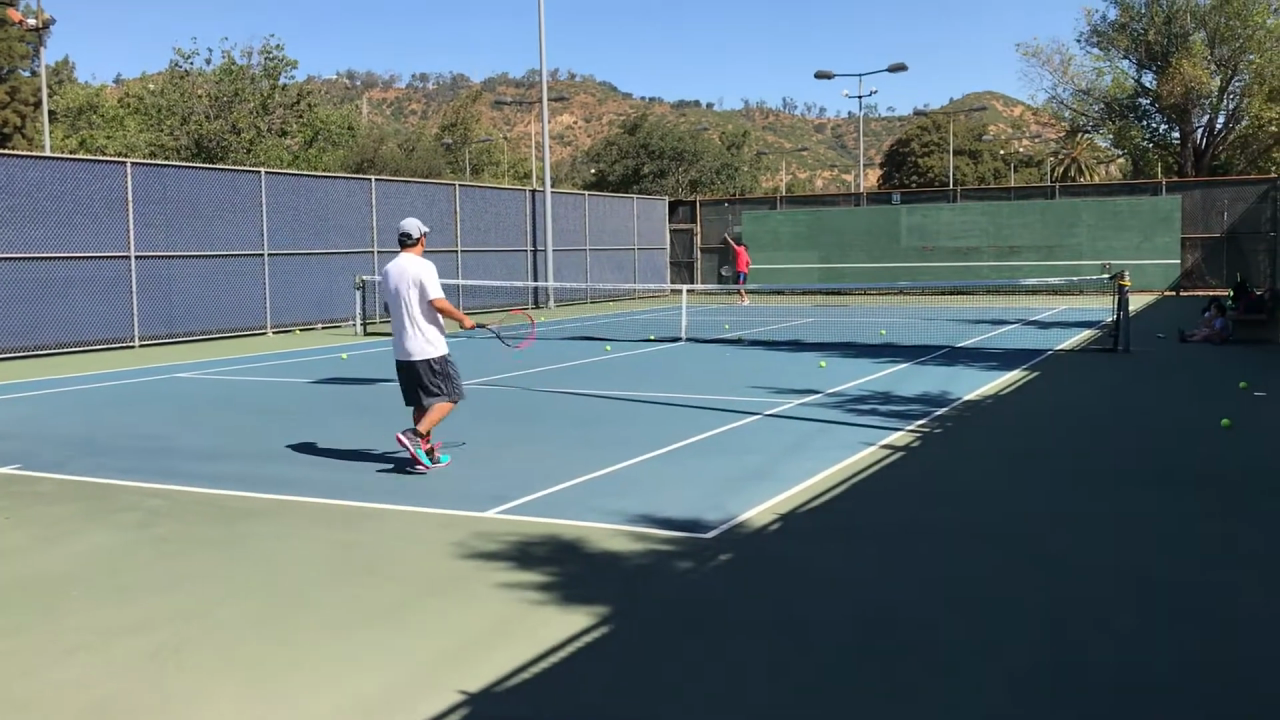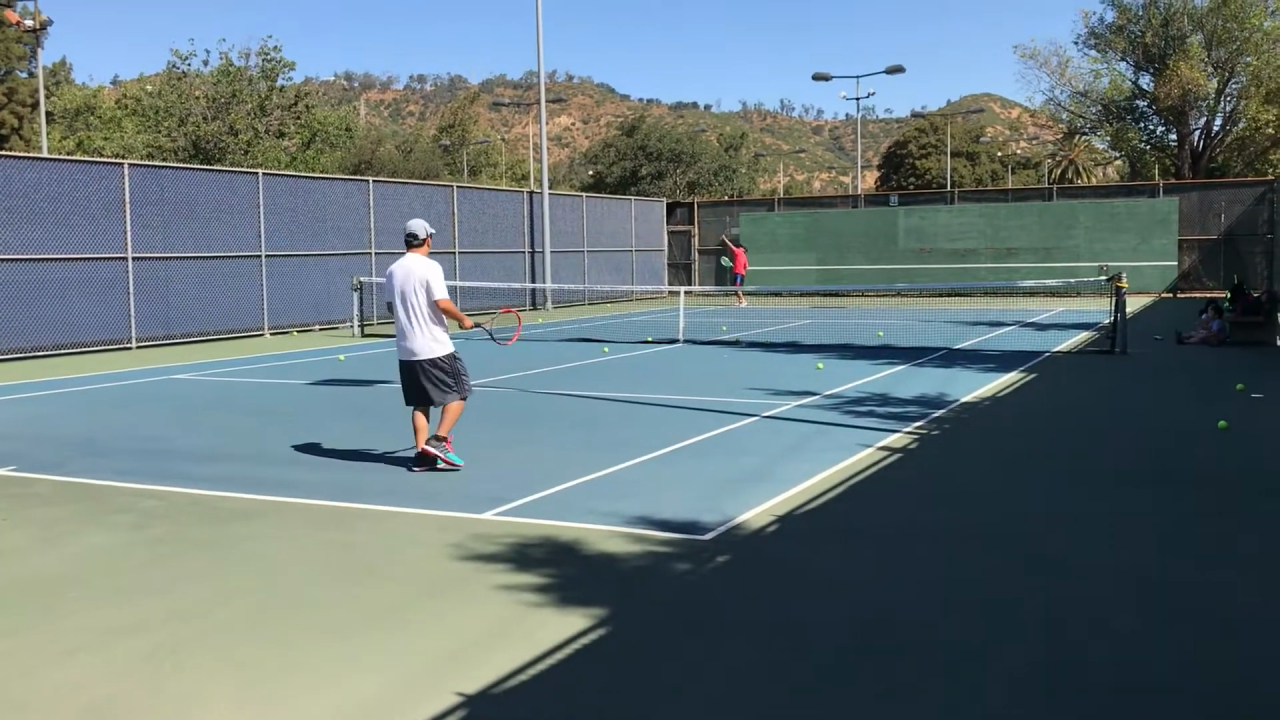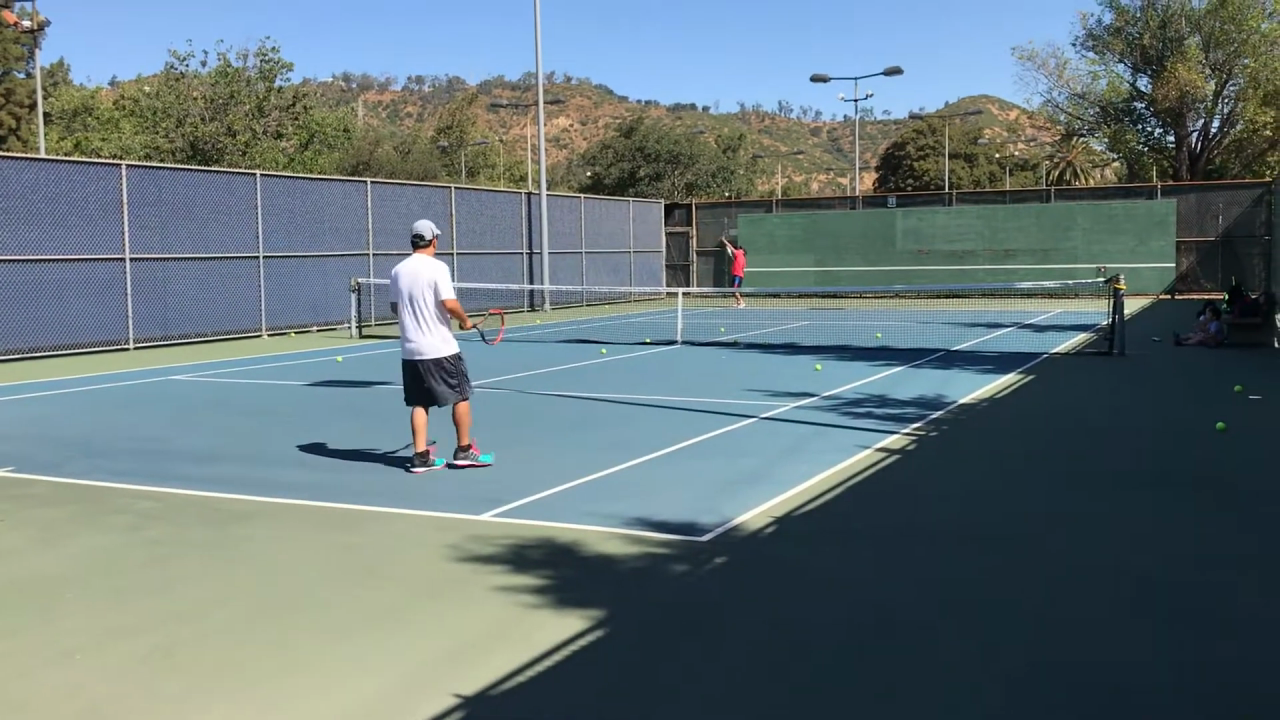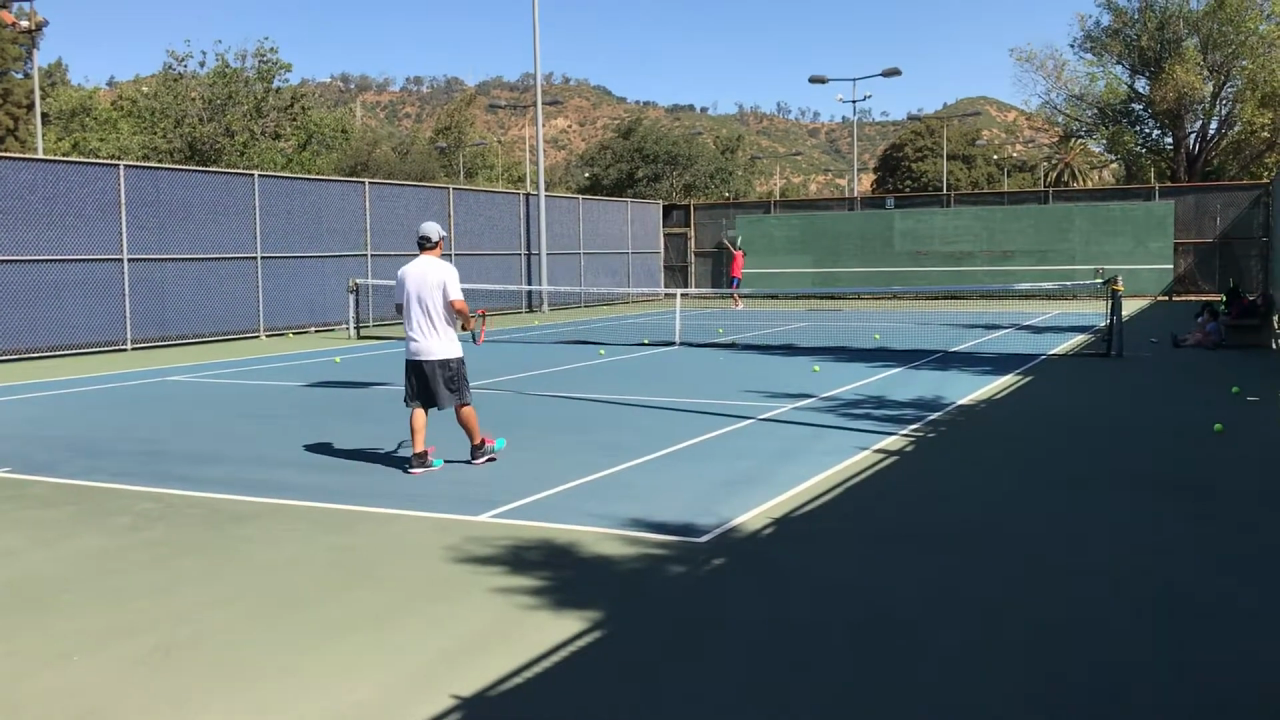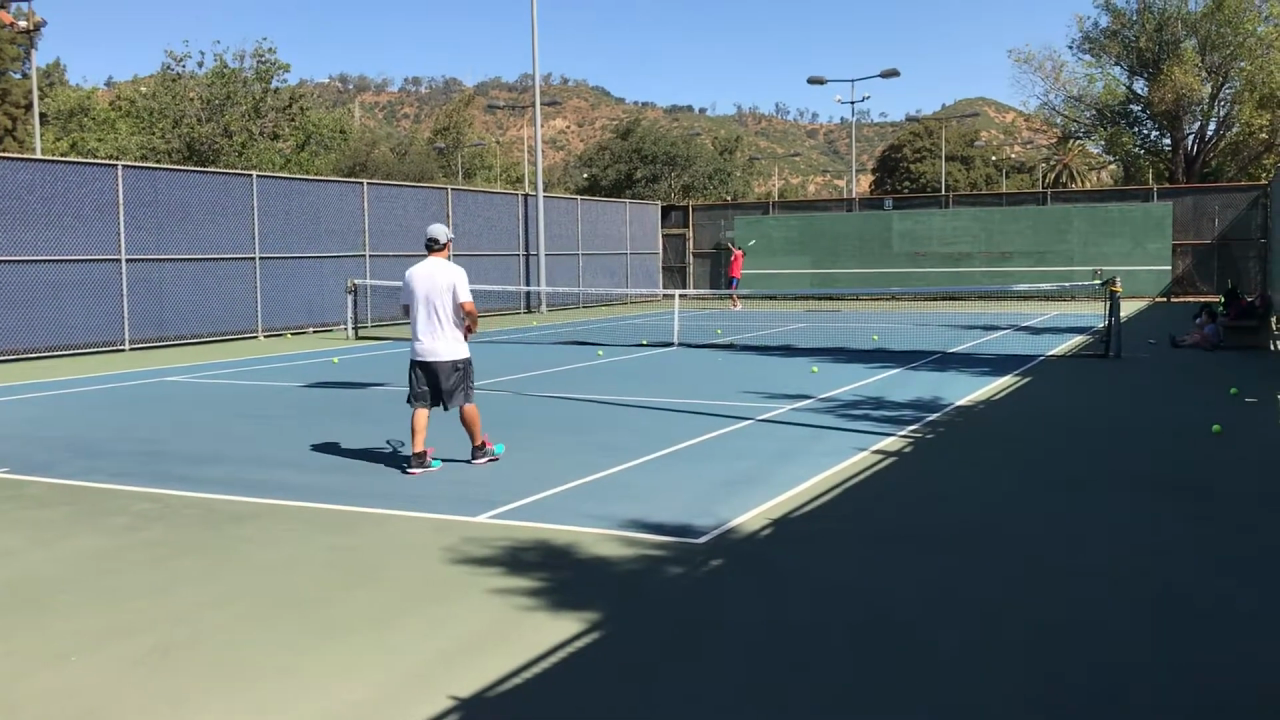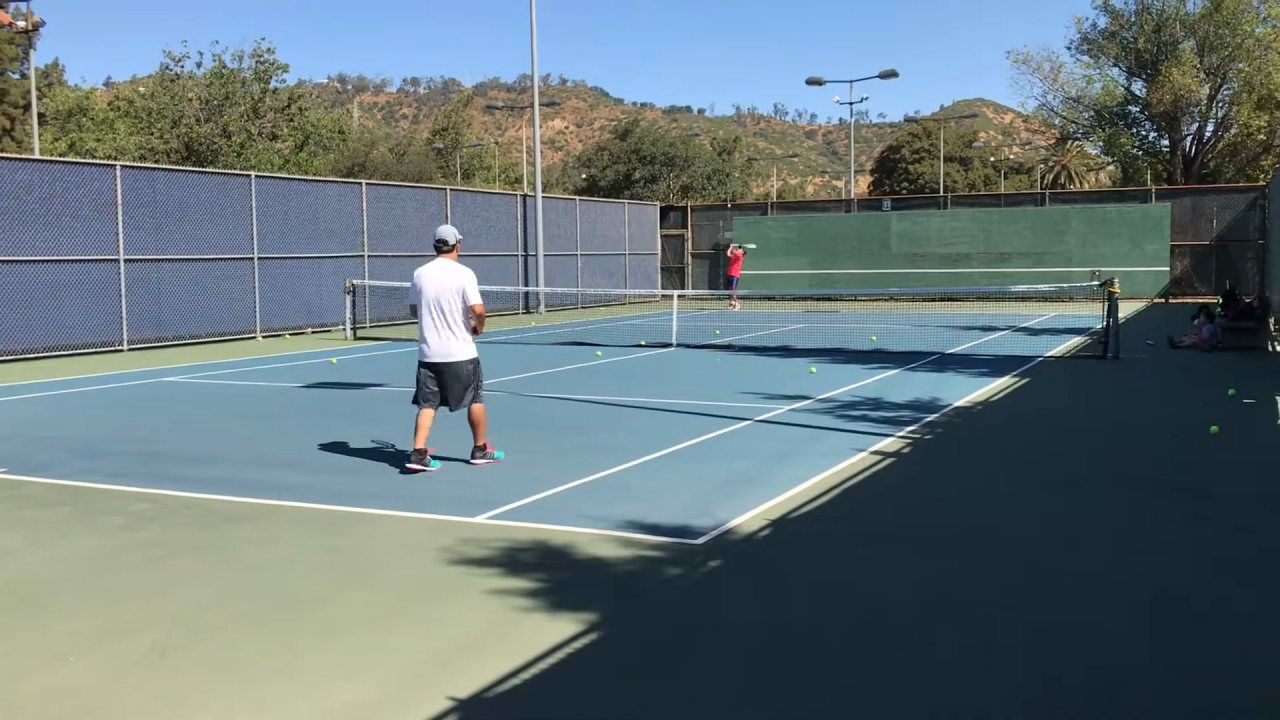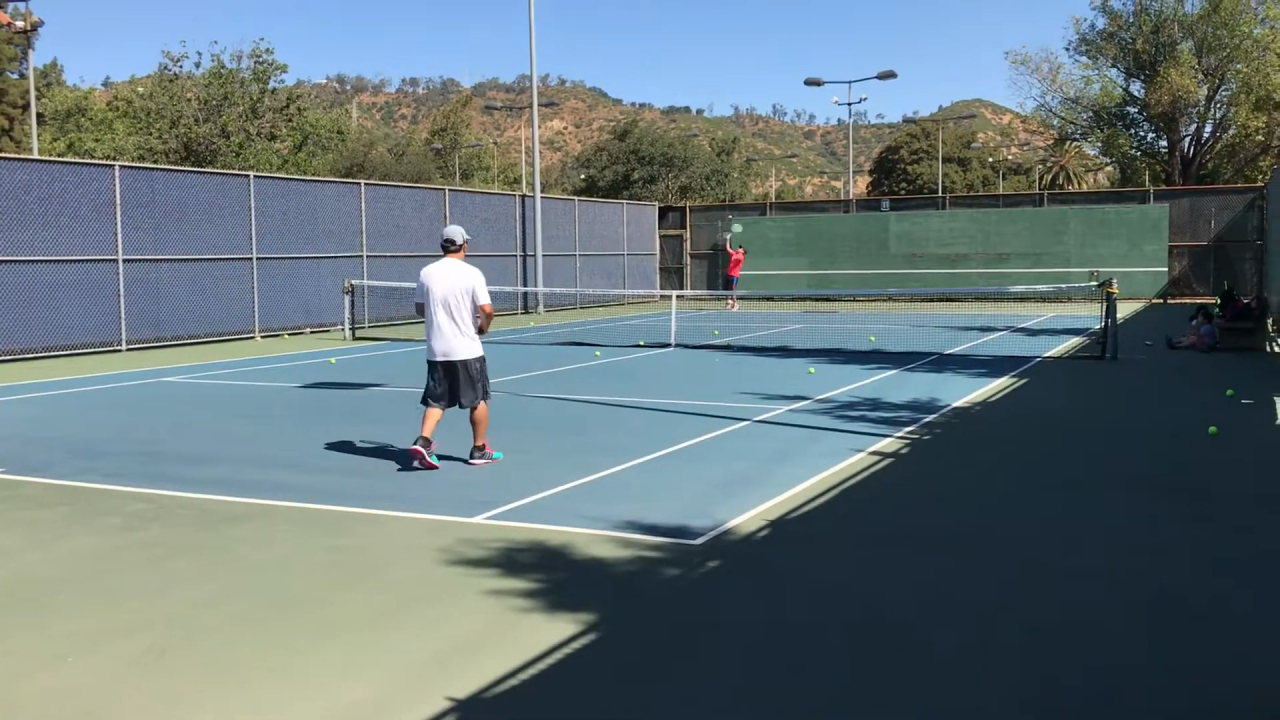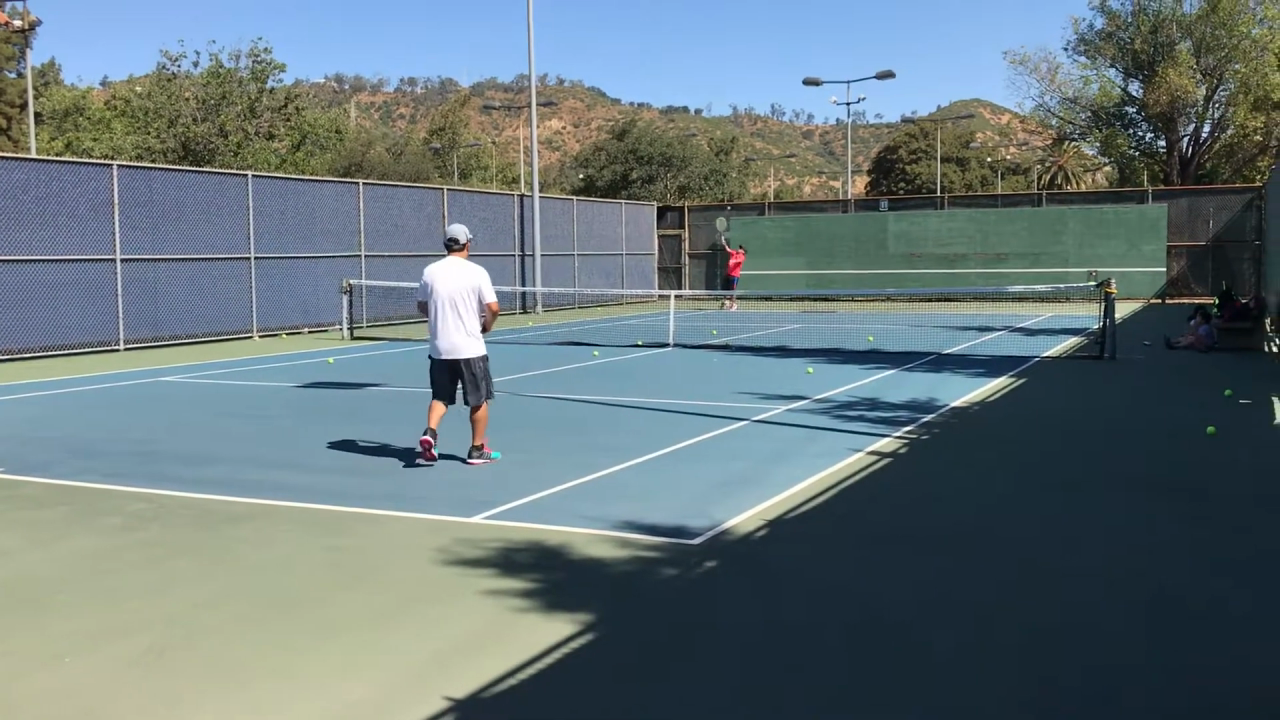
dt=0.1s
person 1, frame 1
left shoulder: (388, 270)
right shoulder: (423, 266)
right elbow: (439, 303)
right wrist: (463, 319)
left hip: (403, 349)
right hip: (429, 348)
left knee: (423, 401)
right knee: (449, 397)
left ankle: (425, 453)
right ankle: (414, 435)
person 1, frame 2
left shoulder: (393, 270)
right shoulder: (430, 267)
right elbow: (444, 304)
right wrist: (463, 319)
left hip: (407, 349)
right hip: (436, 347)
left knee: (420, 403)
right knee: (458, 394)
left ankle: (423, 454)
right ankle: (439, 440)
person 1, frame 3
left shoulder: (398, 270)
right shoulder: (437, 268)
left elbow: (395, 308)
right elbow: (450, 305)
right wrist: (464, 320)
left hip: (410, 350)
right hip: (440, 348)
left knee: (419, 404)
right knee: (461, 396)
left ankle: (421, 456)
right ankle: (464, 450)
person 1, frame 4
left shoulder: (404, 272)
right shoulder: (445, 269)
left elbow: (400, 309)
right elbow: (458, 306)
right wrist: (467, 322)
left hip: (415, 351)
right hip: (445, 350)
left knee: (419, 404)
right knee: (462, 401)
left ankle: (419, 457)
right ankle: (479, 448)
person 1, frame 5
left shoulder: (411, 273)
right shoulder: (454, 271)
left elbow: (406, 310)
right elbow: (467, 308)
right wrist: (472, 324)
left hip: (421, 351)
right hip: (452, 351)
left knee: (421, 404)
right knee: (465, 401)
left ankle: (418, 457)
right ankle: (480, 448)
person 1, frame 6
left shoulder: (420, 274)
right shoulder: (464, 274)
left elbow: (414, 310)
right elbow: (478, 310)
right wrist: (477, 326)
left hip: (429, 352)
right hip: (460, 352)
left knee: (428, 403)
right knee: (474, 400)
left ankle: (418, 453)
right ankle: (480, 450)
person 1, frame 7
left shoulder: (426, 273)
right shoulder: (472, 273)
left elbow: (420, 309)
right elbow: (487, 310)
right wrist: (484, 326)
left hip: (437, 351)
right hip: (467, 350)
left knee: (435, 402)
right knee: (479, 399)
left ankle: (423, 441)
right ankle: (479, 450)
person 1, frame 8
left shoulder: (430, 271)
right shoulder: (477, 272)
left elbow: (422, 307)
right elbow: (493, 308)
right wrist: (487, 325)
left hip: (440, 349)
right hip: (470, 348)
left knee: (440, 398)
right knee: (478, 400)
left ankle: (430, 433)
right ankle: (477, 449)
